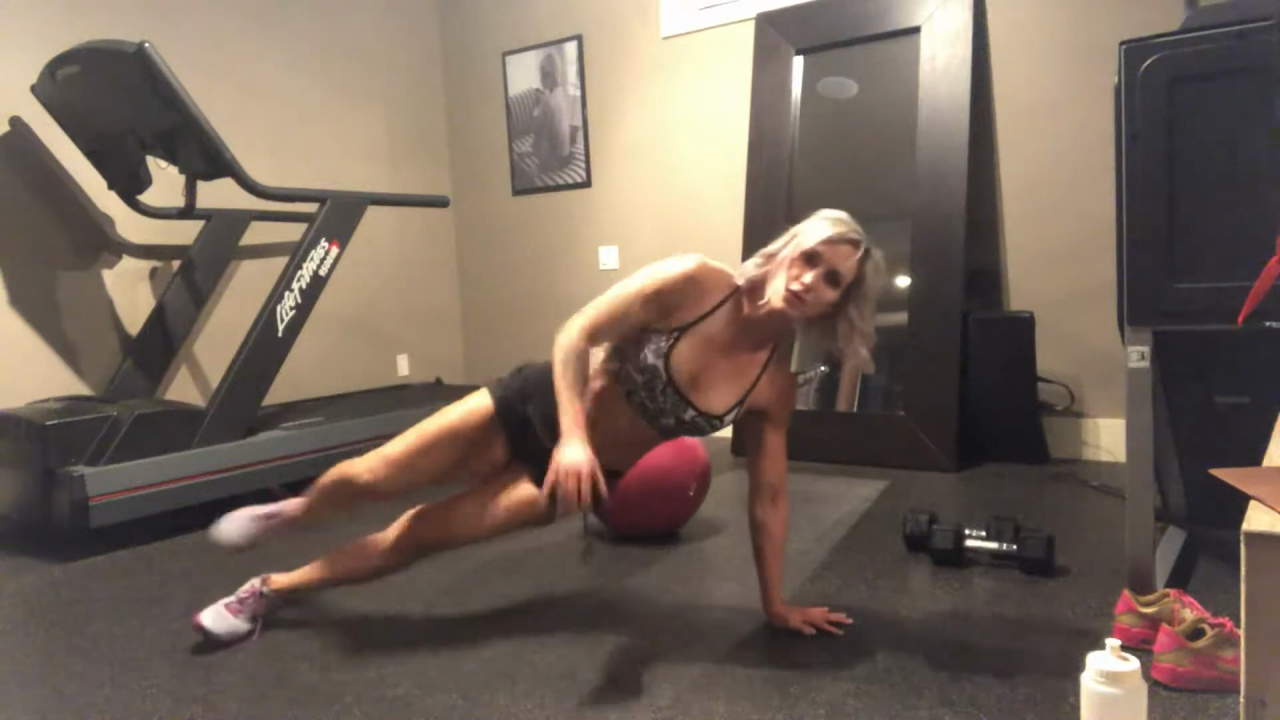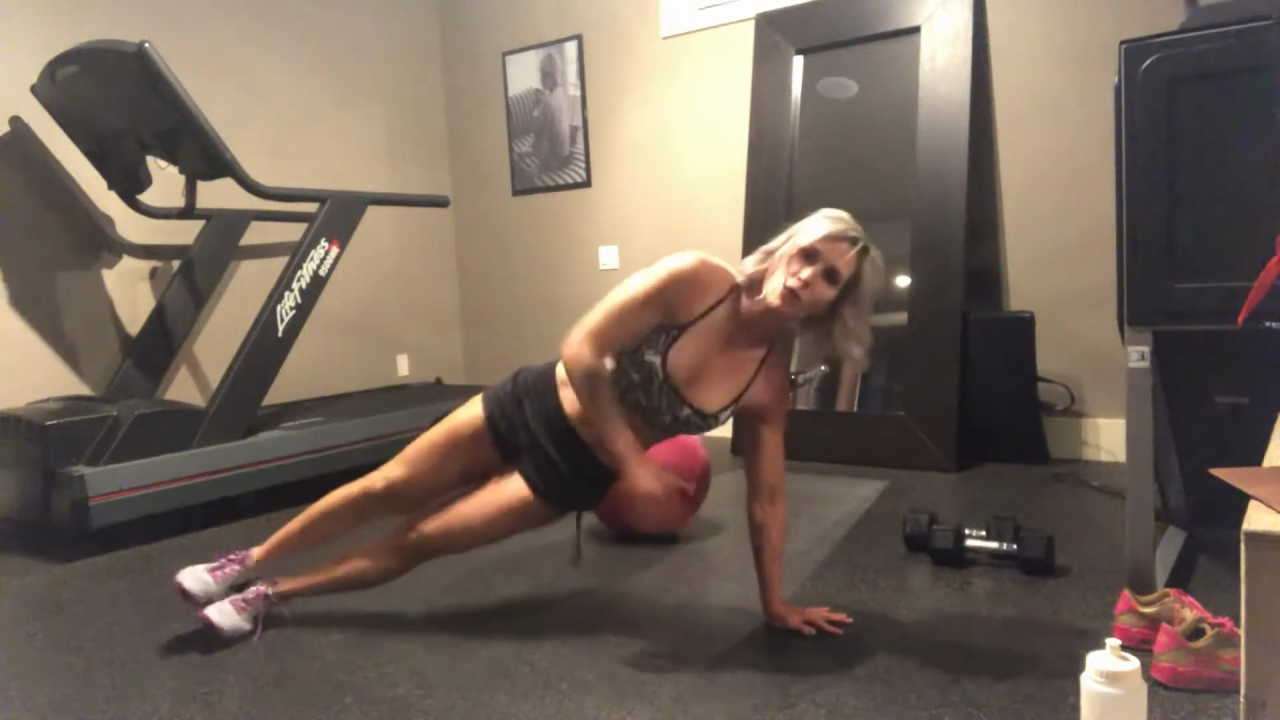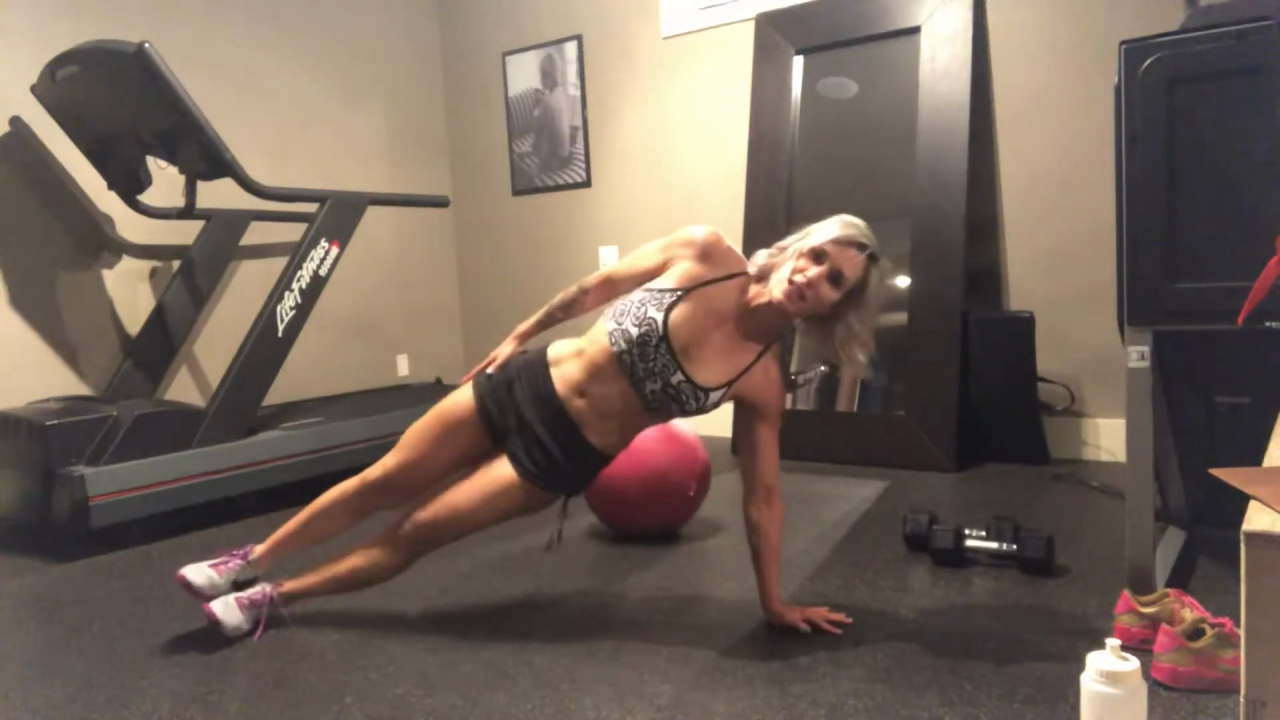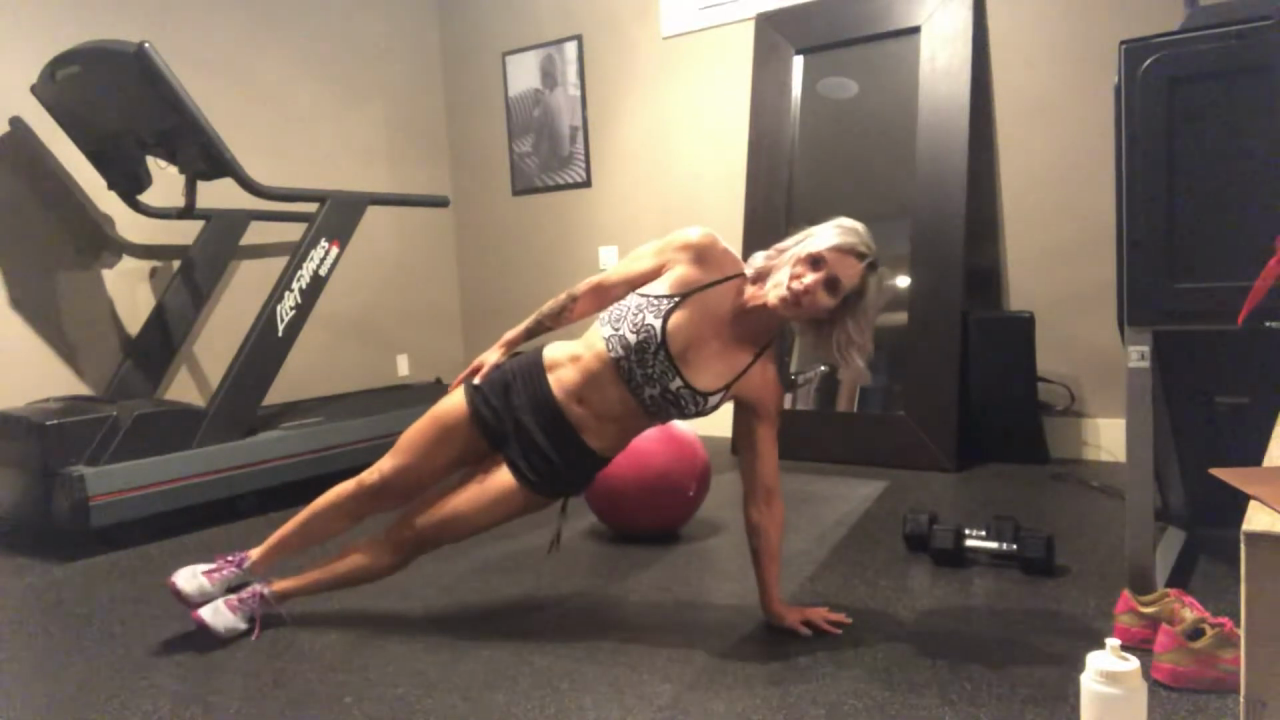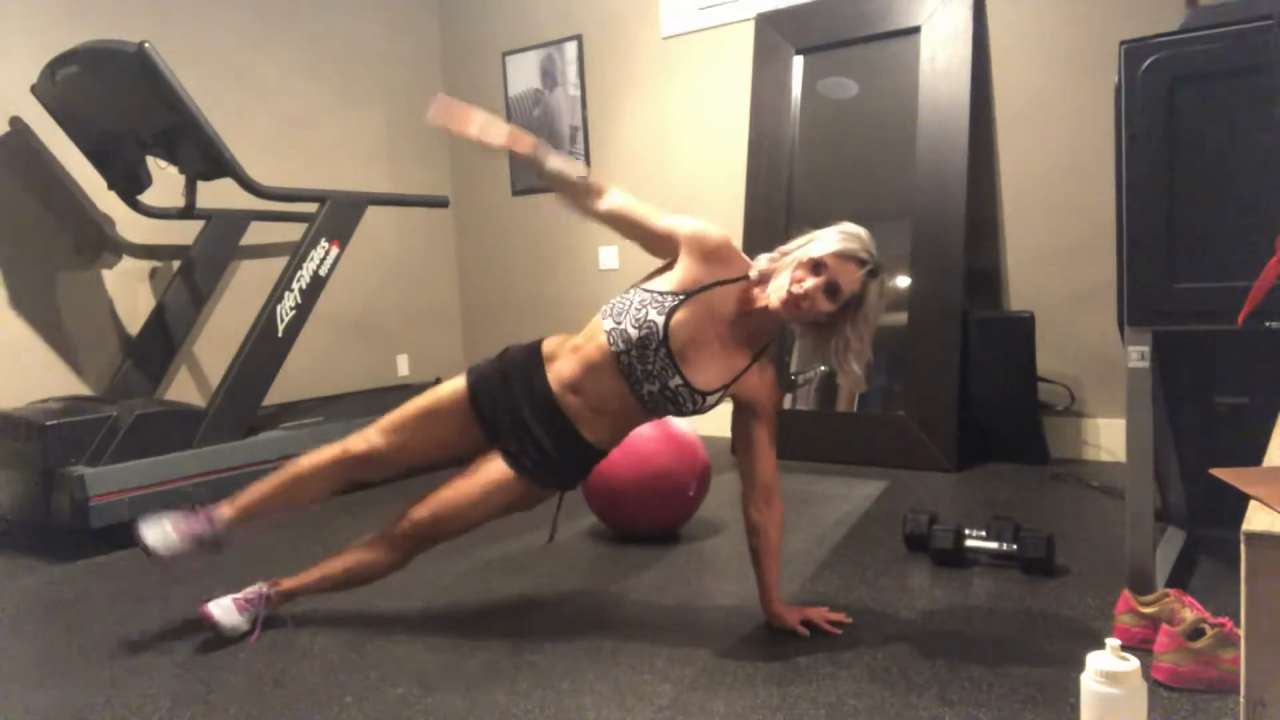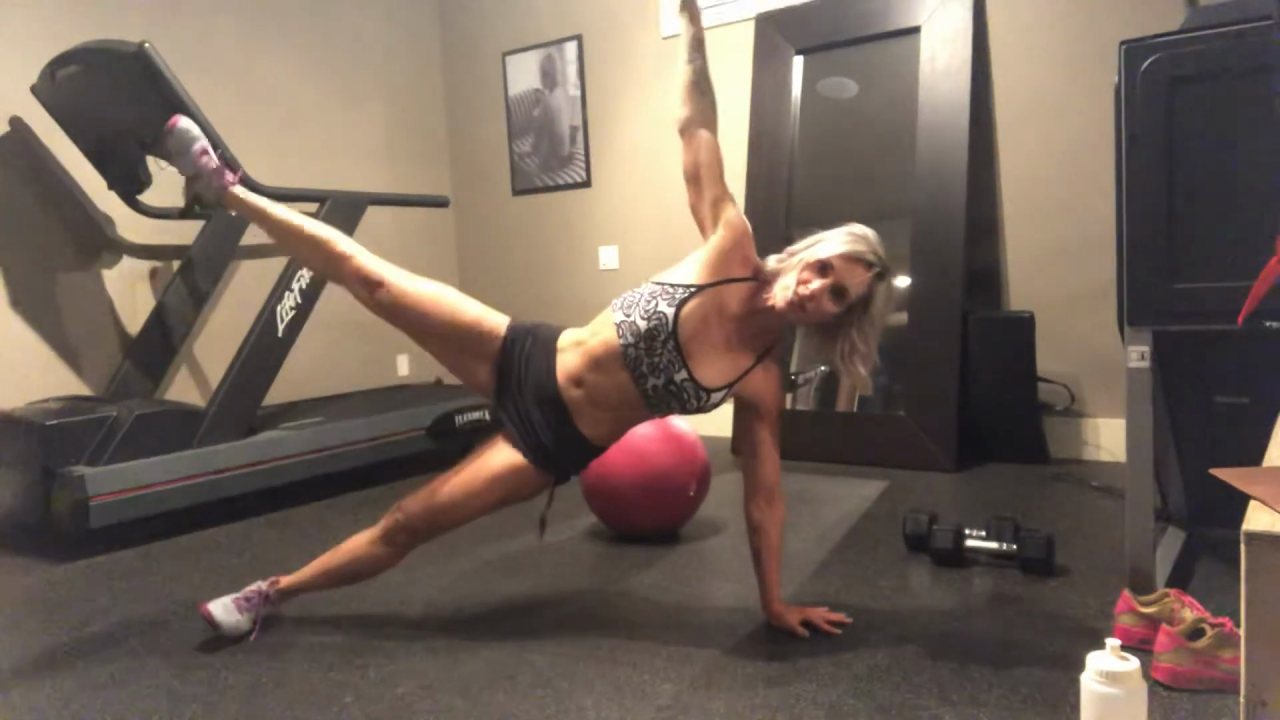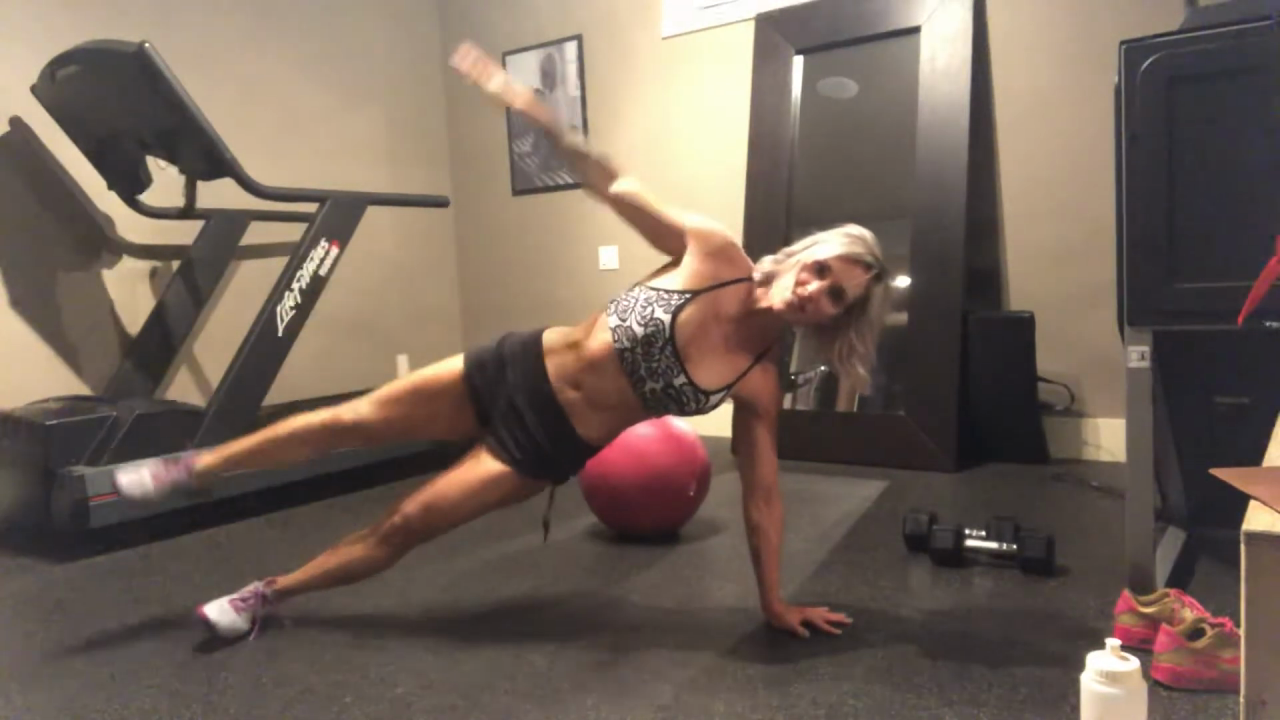
dt=0.7s
person 1, frame 1
left shoulder: (775, 385)
right shoulder: (696, 282)
left elbow: (768, 498)
right elbow: (576, 335)
left wrist: (775, 603)
right wrist: (570, 436)
left hip: (585, 465)
right hip: (541, 401)
left knee: (422, 534)
right knee: (377, 476)
left ankle: (272, 588)
right ankle: (291, 512)
person 1, frame 2
left shoulder: (771, 385)
right shoulder: (695, 278)
left elbow: (766, 497)
right elbow: (581, 350)
left wrist: (775, 604)
right wrist: (634, 460)
left hip: (577, 473)
right hip: (539, 404)
left knee: (418, 540)
right knee: (387, 491)
left ankle: (269, 593)
right ankle: (252, 561)
person 1, frame 3
left shoulder: (763, 382)
right shoulder: (704, 252)
left elbow: (763, 493)
right elbow: (600, 284)
left wrist: (774, 601)
right wrist: (519, 334)
left hip: (564, 455)
right hip: (525, 385)
left knee: (415, 534)
right knee: (383, 483)
left ankle: (273, 596)
right ankle: (251, 561)
person 1, frame 4
left shoulder: (760, 383)
right shoulder: (701, 255)
left elbow: (763, 494)
right elbow: (592, 293)
left wrist: (775, 603)
right wrist: (507, 342)
left hip: (562, 459)
right hip: (522, 388)
left knee: (411, 535)
right knee: (381, 486)
left ankle: (268, 595)
right ankle: (248, 563)
person 1, frame 5
left shoulder: (757, 383)
right shoulder: (709, 255)
left elbow: (760, 498)
right elbow: (597, 198)
left wrist: (774, 603)
right wrist: (515, 140)
left hip: (560, 453)
right hip: (525, 383)
left knee: (412, 532)
right knee: (366, 450)
left ankle: (273, 595)
right ankle: (215, 519)
person 1, frame 6
left shoulder: (762, 384)
right shoulder: (731, 249)
left elbow: (763, 494)
right elbow: (696, 128)
left wrist: (775, 604)
left hip: (557, 440)
right hip: (528, 357)
left knee: (411, 522)
right knee: (370, 278)
left ankle: (273, 591)
right ankle: (229, 191)
person 1, frame 7
left shoulder: (756, 386)
right shoulder: (713, 249)
left elbow: (762, 495)
right elbow: (609, 181)
left wrist: (774, 600)
right wrist: (531, 111)
left hip: (551, 446)
right hip: (519, 371)
left knee: (405, 527)
right knee: (355, 419)
left ankle: (268, 593)
right ankle: (198, 466)
